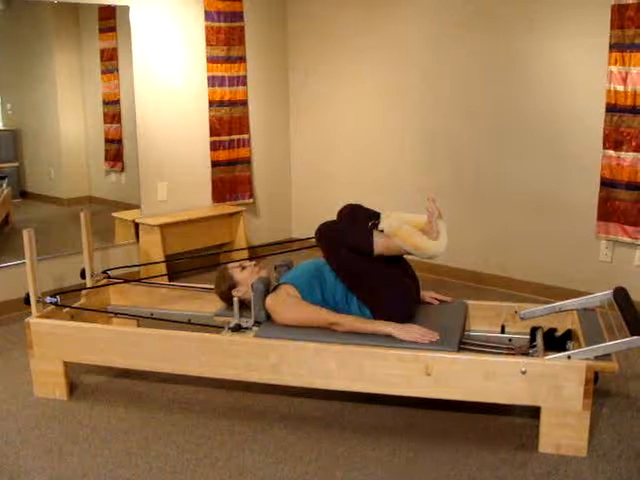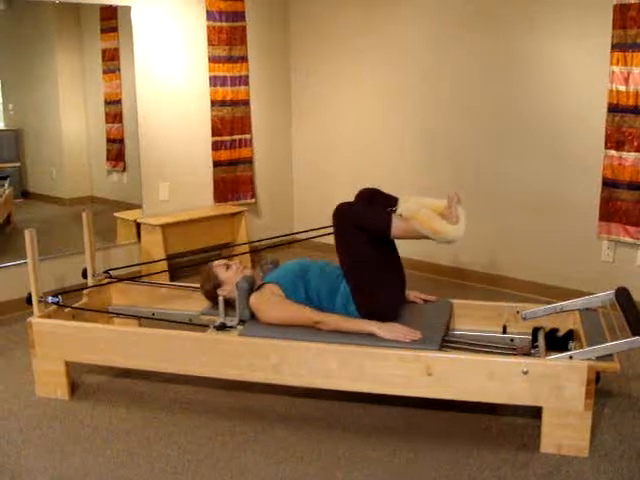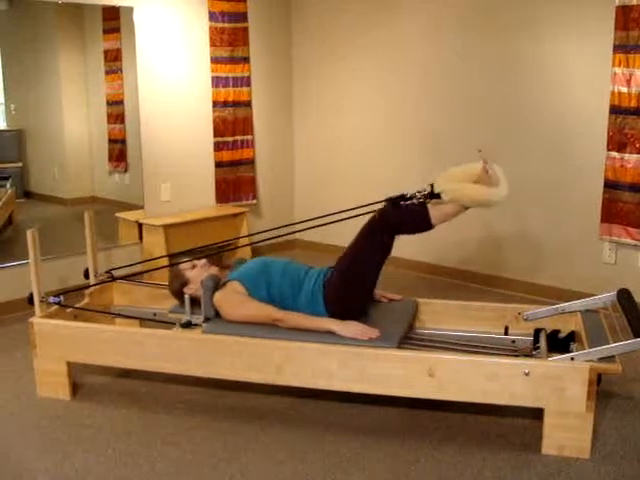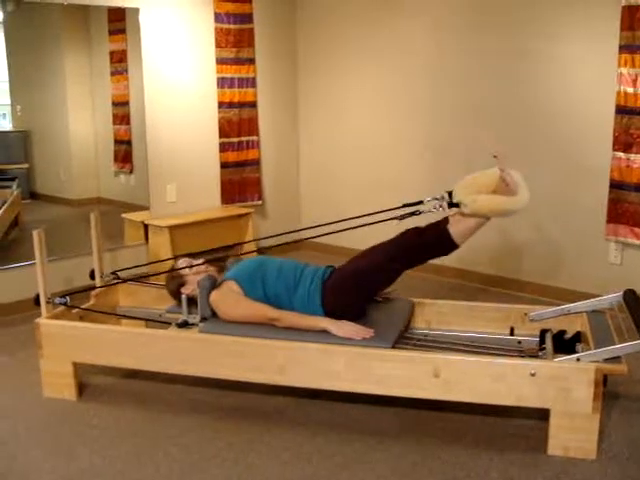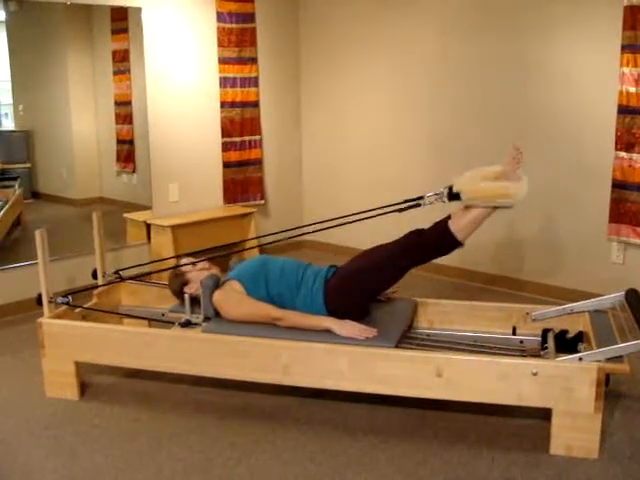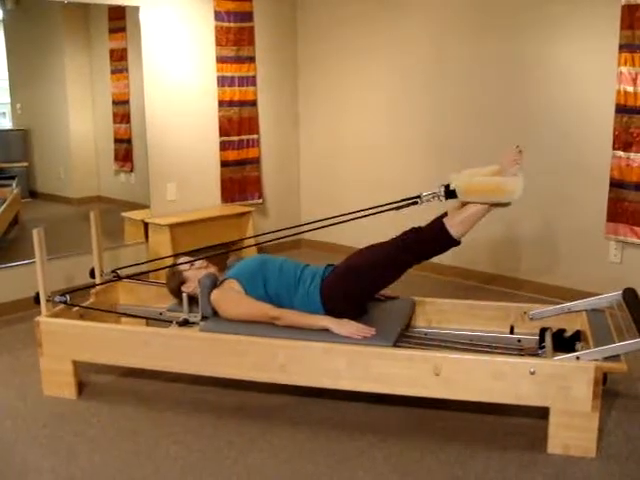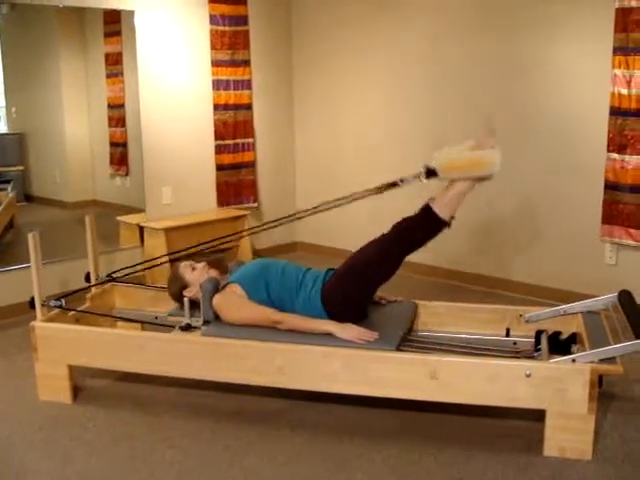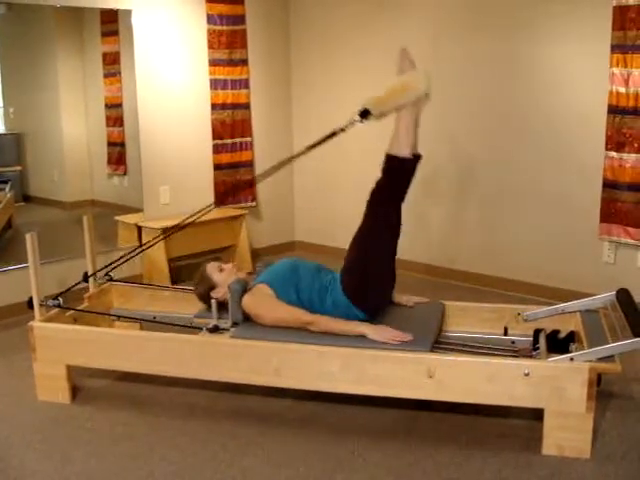
dt=0.5s
person 1, frame 1
left shoulder: (288, 281)
right shoulder: (276, 303)
right elbow: (334, 321)
left wrist: (416, 293)
right wrist: (393, 328)
right hip: (390, 304)
left knee: (350, 214)
right knee: (329, 233)
left ankle: (422, 234)
right ankle: (415, 243)
person 1, frame 2
left shoulder: (271, 282)
right shoulder: (260, 301)
right elbow: (316, 319)
left wrist: (399, 291)
right wrist: (374, 326)
left hip: (385, 291)
right hip: (373, 306)
left knee: (367, 197)
right knee: (346, 213)
left ankle: (436, 220)
right ankle: (435, 228)
person 1, frame 3
left shoulder: (241, 274)
right shoulder: (224, 299)
right elbow: (279, 317)
left wrist: (365, 288)
right wrist: (336, 325)
left hip: (329, 282)
right hip: (334, 302)
left knee: (394, 209)
right knee: (386, 220)
left ankle: (464, 192)
right ankle: (474, 197)
person 1, frame 4
left shoulder: (237, 274)
right shoulder: (220, 299)
right elbow: (274, 316)
left wrist: (370, 287)
right wrist: (330, 324)
left hip: (331, 281)
right hip: (330, 300)
left knee: (413, 239)
right knee: (409, 246)
left ankle: (493, 199)
right ankle: (495, 202)
person 1, frame 5
left shoulder: (240, 275)
right shoulder: (223, 298)
right elbow: (277, 315)
left wrist: (373, 285)
right wrist: (333, 324)
left hip: (333, 280)
right hip: (334, 300)
left knee: (419, 243)
right knee: (413, 247)
person 1, frame 6
left shoulder: (237, 274)
right shoulder: (221, 297)
right elbow: (274, 315)
right wrist: (332, 323)
left hip: (331, 281)
right hip: (331, 298)
left knee: (413, 242)
right knee: (409, 246)
person 1, frame 7
left shoulder: (237, 280)
right shoulder: (224, 303)
right elbow: (275, 319)
left wrist: (364, 296)
right wrist: (333, 327)
left hip: (327, 287)
right hip: (329, 303)
left knee: (399, 238)
right knee: (397, 241)
left ankle: (466, 178)
right ankle: (468, 176)
person 1, frame 8
left shoulder: (264, 283)
right shoulder: (253, 303)
right elbow: (309, 321)
right wrist: (366, 328)
left hip: (353, 293)
right hip: (357, 300)
right knee: (383, 203)
